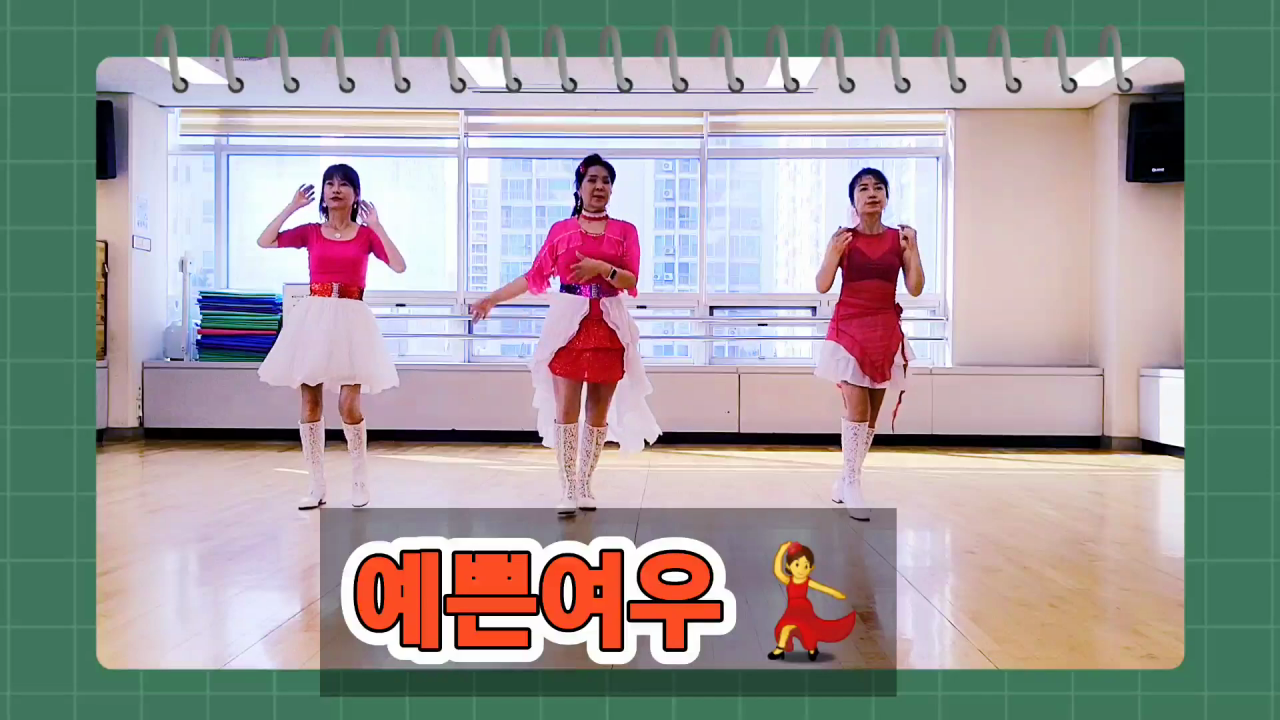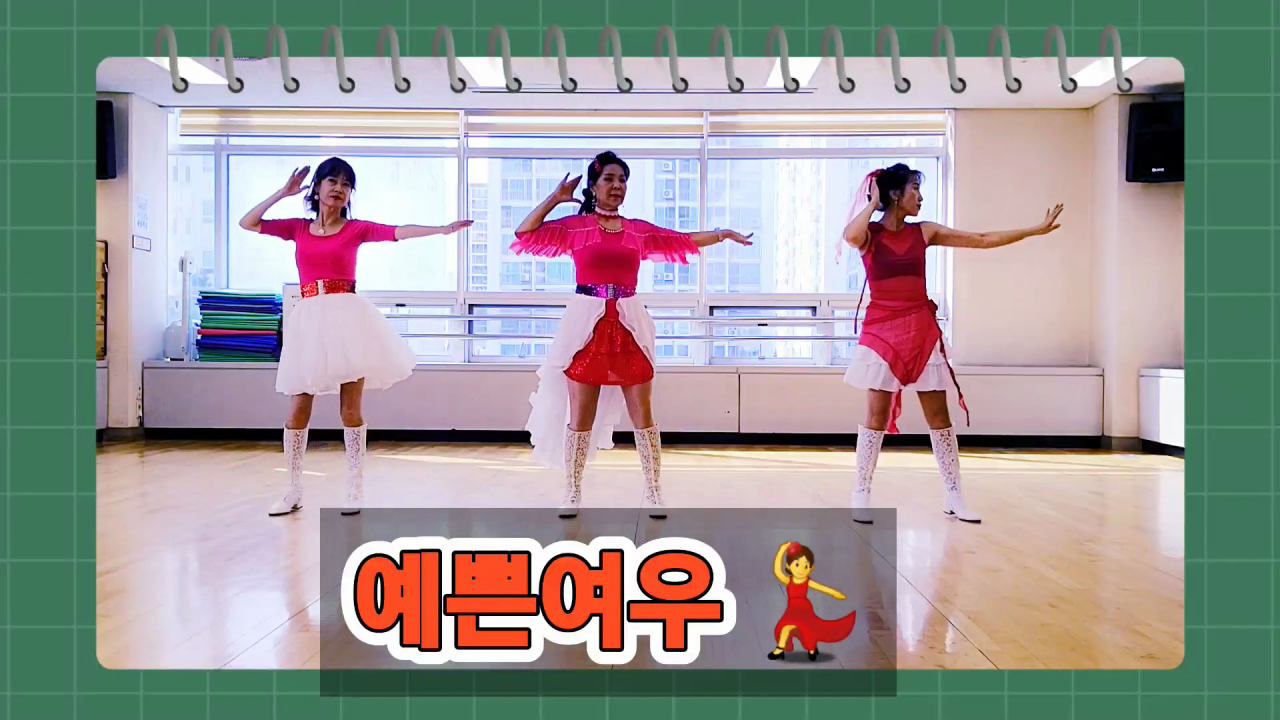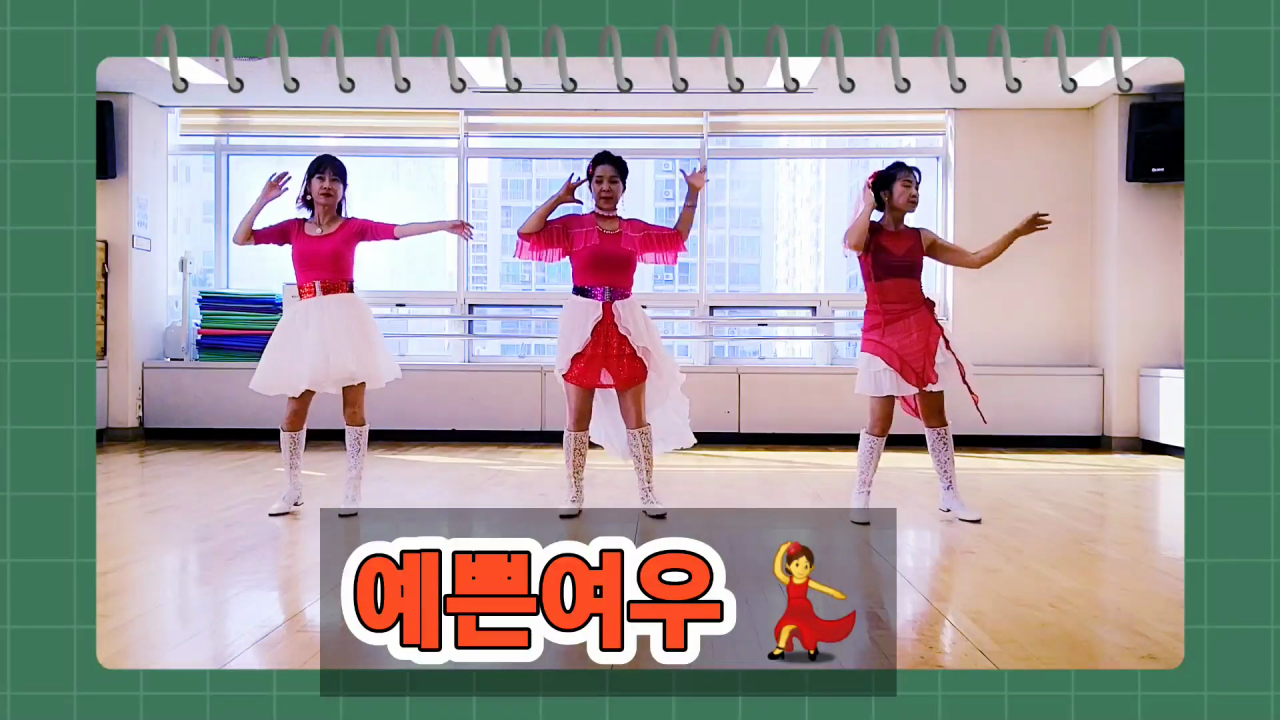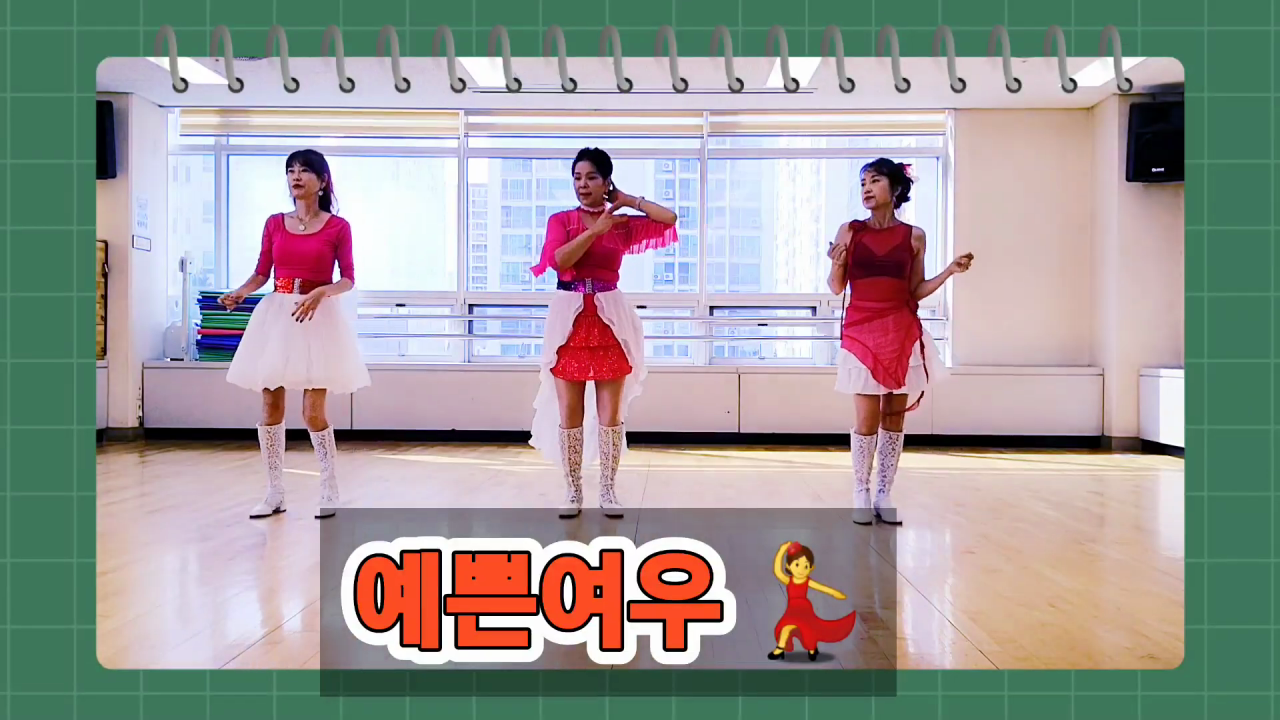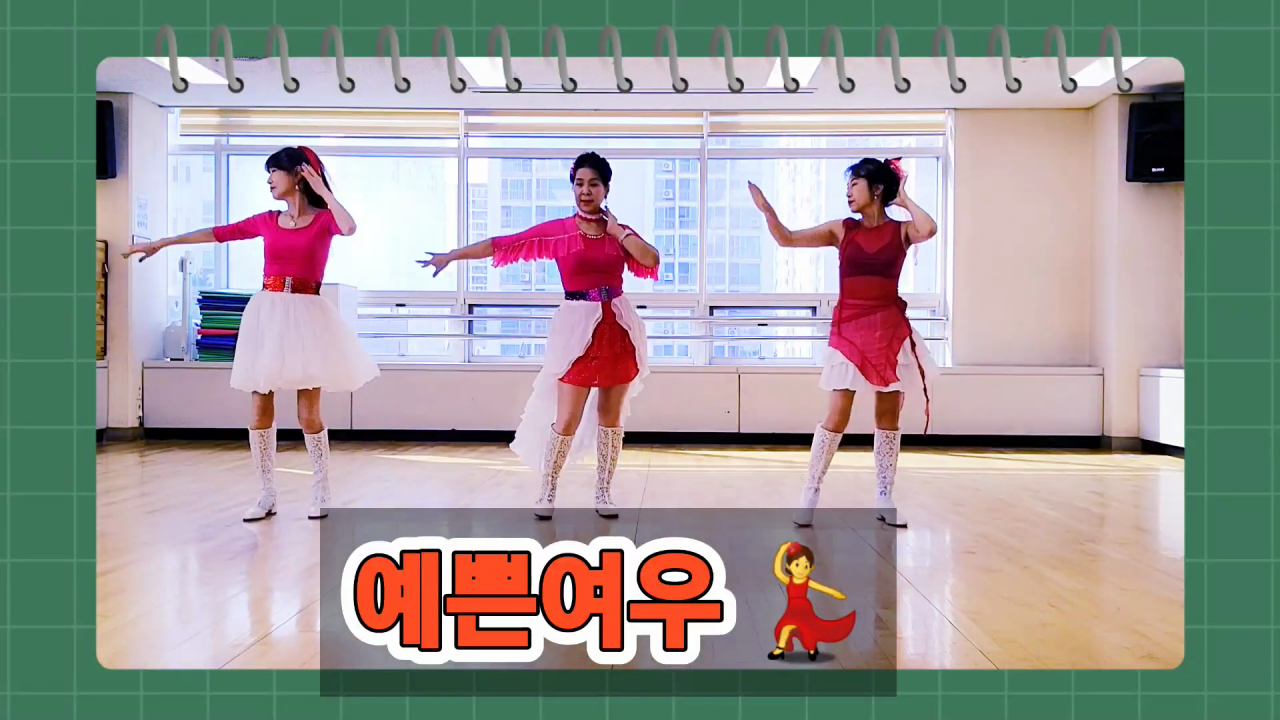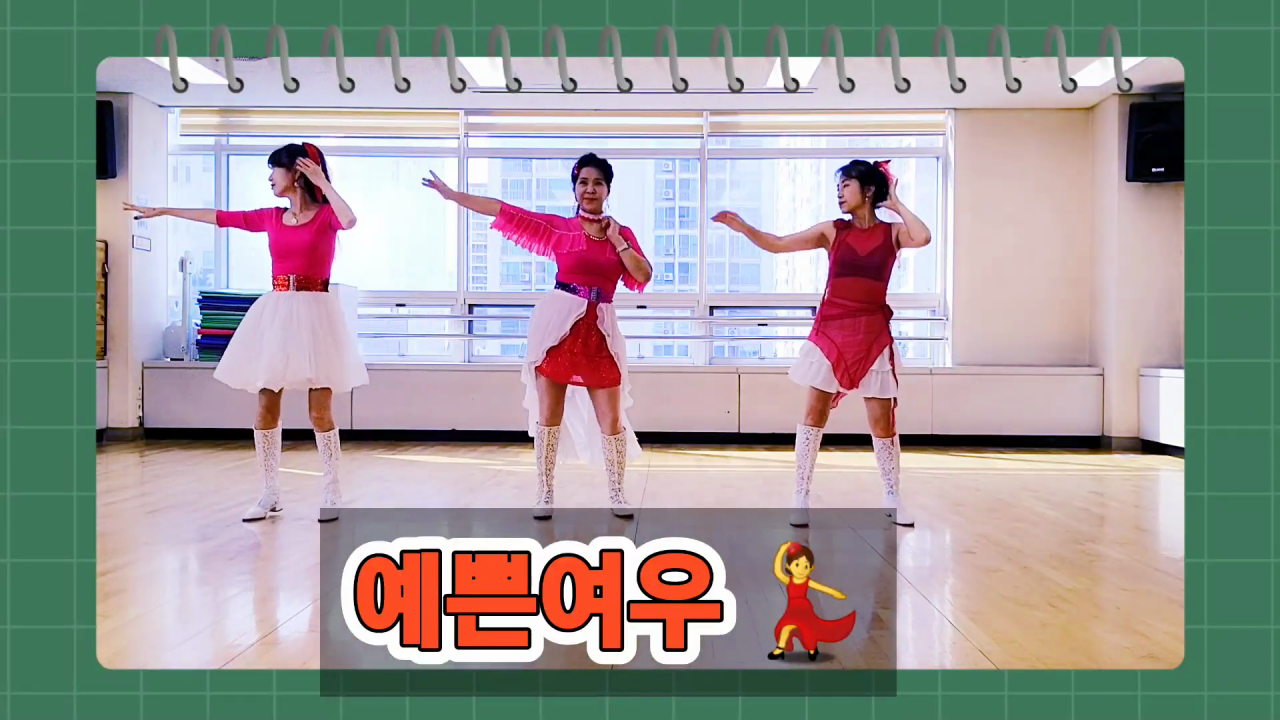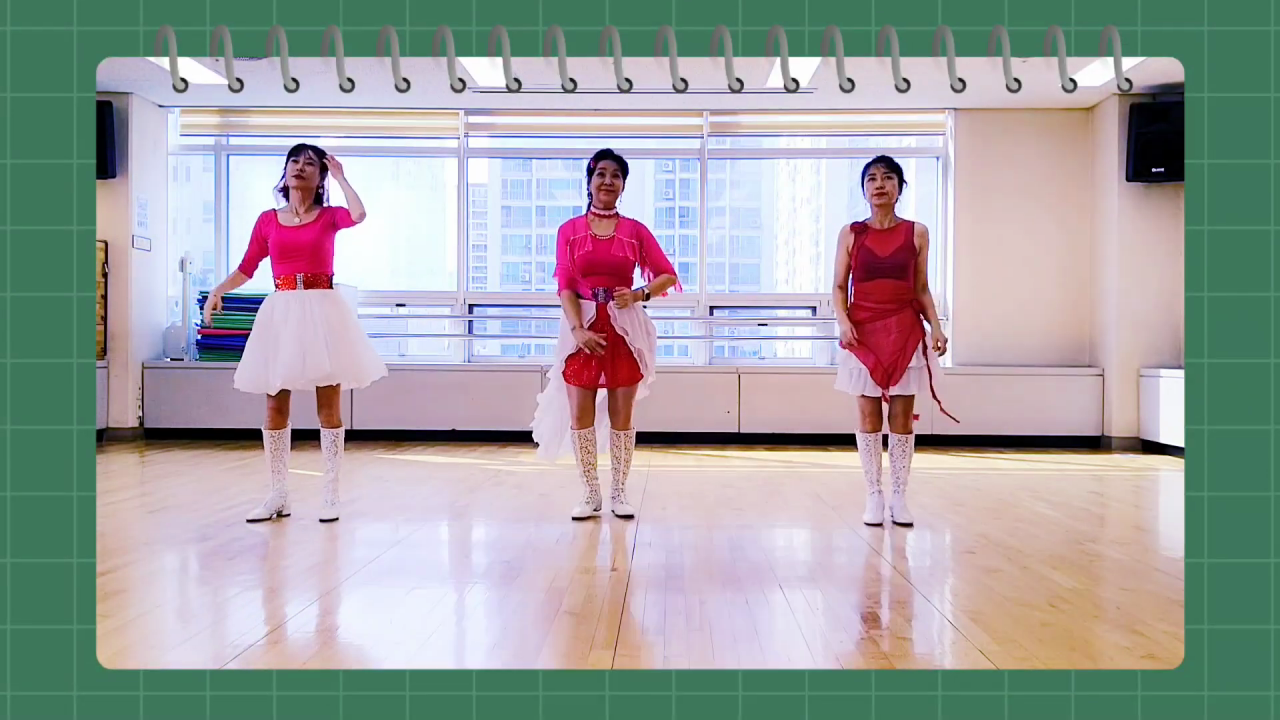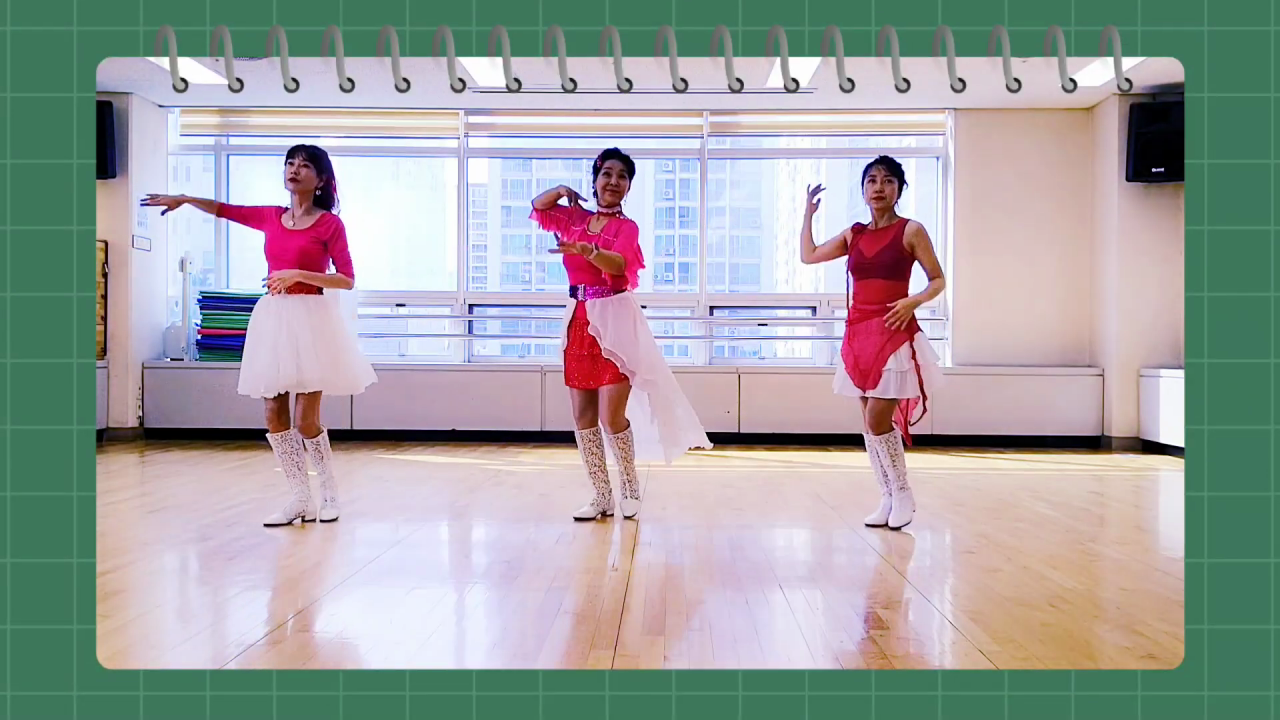
dt=0.5s
person 1, frame 1
left shoulder: (367, 236)
right shoulder: (310, 233)
left elbow: (399, 266)
right elbow: (264, 242)
left wrist: (377, 226)
right wrist: (293, 207)
left hip: (350, 319)
right hip: (313, 318)
left knee: (349, 406)
right knee: (310, 404)
left ankle: (359, 480)
right ankle: (317, 486)
person 1, frame 2
left shoulder: (356, 229)
right shoulder: (297, 228)
left elbow: (401, 231)
right elbow: (247, 223)
left wrist: (442, 229)
right wrist: (283, 193)
left hip: (347, 317)
right hip: (309, 319)
left knee: (350, 411)
right knee: (298, 410)
left ankle: (354, 490)
right ankle: (294, 490)
person 1, frame 3
left shoulder: (353, 228)
right shoulder: (292, 229)
left elbow: (399, 230)
right elbow: (241, 239)
left wrist: (444, 225)
right wrist: (264, 199)
left hip: (345, 316)
right hip: (306, 320)
left knee: (354, 409)
right knee: (294, 412)
left ankle: (353, 491)
right ankle: (293, 489)
person 1, frame 4
left shoulder: (338, 227)
right shoulder: (275, 223)
left elbow: (348, 280)
right elbow: (261, 273)
left wrist: (318, 293)
right wrist: (240, 292)
left hip: (318, 318)
right hip: (276, 316)
left knee: (313, 413)
right knee: (270, 408)
left ankle: (329, 491)
right ankle: (275, 492)
person 1, frame 5
left shoulder: (325, 219)
right shoulder: (266, 221)
left elbow: (350, 227)
right elbow: (216, 233)
left wrist: (321, 189)
right wrist: (161, 243)
left hip: (307, 315)
right hip: (266, 313)
left knee: (309, 414)
right knee: (260, 411)
left ankle: (321, 490)
right ankle: (268, 494)
person 1, frame 6
left shoulder: (326, 214)
right shoulder: (271, 217)
left elbow: (349, 221)
right elbow: (218, 217)
left wrist: (320, 178)
right wrist: (161, 211)
left hip: (314, 313)
right hip: (274, 312)
left knee: (319, 412)
right knee: (266, 409)
left ankle: (332, 494)
right ankle: (270, 494)
person 1, frame 7
left shoulder: (330, 216)
right shoulder: (267, 220)
left elbow: (359, 213)
right elbow: (245, 269)
left wrist: (340, 176)
right wrist: (217, 291)
left hip: (323, 311)
right hip: (282, 313)
left knee: (328, 409)
right knee: (275, 409)
left ankle: (331, 494)
right ankle: (277, 495)
person 1, frame 8
left shoulder: (330, 223)
right shoulder: (269, 216)
left elbow: (347, 279)
right elbow: (222, 209)
left wrist: (299, 275)
right wrist: (183, 198)
left hip: (309, 316)
right hip: (271, 316)
left knee: (307, 420)
right knee: (276, 418)
left ankle: (328, 492)
right ankle: (298, 498)
person 2, frame 1
left shoulder: (625, 231)
right shoulder: (560, 230)
left elbow: (630, 283)
right elbow: (535, 277)
left wrist: (602, 267)
right wrist: (493, 299)
left hip: (609, 326)
right hip: (567, 324)
left knee: (598, 415)
right knee: (565, 413)
left ankle: (584, 485)
right ankle: (569, 490)
person 2, frame 2
left shoulder: (639, 230)
right shoulder: (573, 226)
left elbow: (683, 242)
right elbow: (524, 233)
left wrist: (723, 233)
right wrist: (555, 198)
left hip: (629, 324)
right hip: (586, 323)
left knee: (643, 415)
right knee: (580, 416)
left ankle: (653, 492)
right ankle: (572, 492)
person 2, frame 3
left shoulder: (637, 231)
right shoulder: (572, 227)
left elbow: (676, 238)
right elbow: (526, 233)
left wrist: (693, 196)
right wrist: (558, 199)
left hip: (625, 325)
right hip: (583, 325)
left knee: (636, 416)
right knee: (578, 418)
left ankle: (647, 491)
right ankle: (575, 492)
person 2, frame 4
left shoulder: (624, 224)
right shoulder: (561, 221)
left elbow: (669, 220)
right elbow: (557, 259)
left wrist: (628, 201)
right wrist: (596, 226)
left hip: (611, 320)
right hip: (570, 320)
left knee: (610, 414)
right knee: (569, 415)
left ankle: (608, 490)
right ankle: (573, 491)
person 2, frame 5
left shoulder: (622, 234)
right shoulder: (555, 231)
left elbow: (652, 261)
right elbow: (501, 244)
left wrist: (617, 229)
right wrist: (452, 255)
left hip: (618, 327)
right hip: (578, 327)
left knee: (611, 417)
right knee: (566, 420)
left ankle: (603, 491)
right ankle: (548, 490)
person 2, frame 6
left shoulder: (622, 233)
right shoulder: (557, 227)
left elbow: (643, 275)
right elbow: (505, 212)
left wrist: (617, 241)
right wrist: (453, 194)
left hip: (598, 329)
right hip: (557, 324)
left knee: (611, 418)
right knee: (548, 414)
left ankle: (617, 492)
right ankle: (545, 492)
person 2, frame 7
left shoulder: (636, 231)
right shoulder: (570, 230)
left elbow: (668, 276)
right elbow: (565, 283)
left wrist: (640, 293)
right wrist: (577, 329)
left hip: (625, 327)
right hip: (584, 329)
left knee: (621, 418)
right knee: (580, 417)
left ankle: (618, 493)
right ankle: (591, 494)
person 2, frame 8
left shoulder: (626, 227)
right shoulder: (578, 219)
left elbow: (623, 264)
right elbow: (540, 211)
left wrist: (589, 248)
right wrist: (559, 195)
left hip: (614, 323)
right hip: (578, 323)
left knee: (612, 416)
right knee: (583, 417)
left ankle: (630, 488)
right ankle: (600, 495)
person 3, frame 1
left shoulder: (900, 239)
right shoulder: (844, 239)
left elbow: (915, 289)
right elbow: (822, 286)
left wrist: (912, 249)
right wrist: (835, 251)
left hip: (886, 331)
right hip: (848, 329)
left knee: (870, 417)
right knee: (857, 411)
left ankle: (844, 481)
right ankle: (852, 486)
person 3, frame 2
left shoulder: (924, 232)
right shoulder: (869, 233)
left elbow: (984, 240)
right elbow: (849, 235)
left wrist: (1035, 230)
right wrist: (872, 203)
left hip: (922, 330)
right hip: (882, 332)
left knee: (939, 416)
right knee: (876, 417)
left ankle: (953, 494)
right ankle: (861, 493)
person 3, frame 3
left shoulder: (921, 237)
right shoulder: (868, 233)
left elbow: (974, 260)
right elbow: (852, 243)
left wrist: (1018, 231)
right wrist: (867, 205)
left hip: (923, 331)
right hip: (882, 334)
left knee: (936, 416)
right knee: (880, 421)
left ankle: (949, 494)
right ankle: (861, 494)
person 3, frame 4
left shoulder: (913, 235)
right shoulder: (849, 231)
left elbow: (919, 290)
right elbow: (837, 287)
left wrist: (951, 269)
right wrist: (834, 261)
left hip: (903, 330)
right hip: (861, 331)
left knee: (893, 417)
right knee: (867, 419)
left ankle: (883, 494)
right ankle: (862, 493)
person 3, frame 5
left shoulder: (902, 230)
right shoulder: (841, 229)
left elbow: (929, 229)
right elbow: (787, 239)
left wrist: (904, 201)
right wrist: (766, 209)
left hip: (891, 330)
right hip: (849, 331)
left knee: (888, 418)
right knee: (836, 417)
left ankle: (885, 497)
right ankle: (811, 489)
person 3, frame 6
left shoulder: (892, 229)
right shoulder: (831, 230)
left elbow: (923, 238)
right elbow: (778, 245)
left wrist: (896, 205)
right wrist: (742, 226)
left hip: (873, 332)
right hip: (830, 330)
left knee: (883, 419)
right knee: (814, 415)
left ankle: (893, 496)
right ankle: (801, 493)
person 3, frame 7
left shoulder: (917, 233)
right shoulder: (851, 234)
left elbow: (921, 289)
right elbow: (840, 286)
left wrist: (936, 327)
right wrist: (843, 321)
left hip: (905, 331)
right hip: (864, 333)
left knee: (902, 418)
right knee: (869, 418)
left ankle: (898, 497)
right ankle: (874, 495)
person 3, frame 8
left shoulder: (911, 231)
right shoulder: (853, 234)
left elbow: (937, 279)
right elbow: (809, 255)
left wrist: (911, 300)
right wrist: (807, 217)
left hip: (896, 336)
right hip: (858, 334)
left knee: (880, 420)
right knee: (872, 423)
left ankle: (902, 494)
right ankle: (889, 499)
